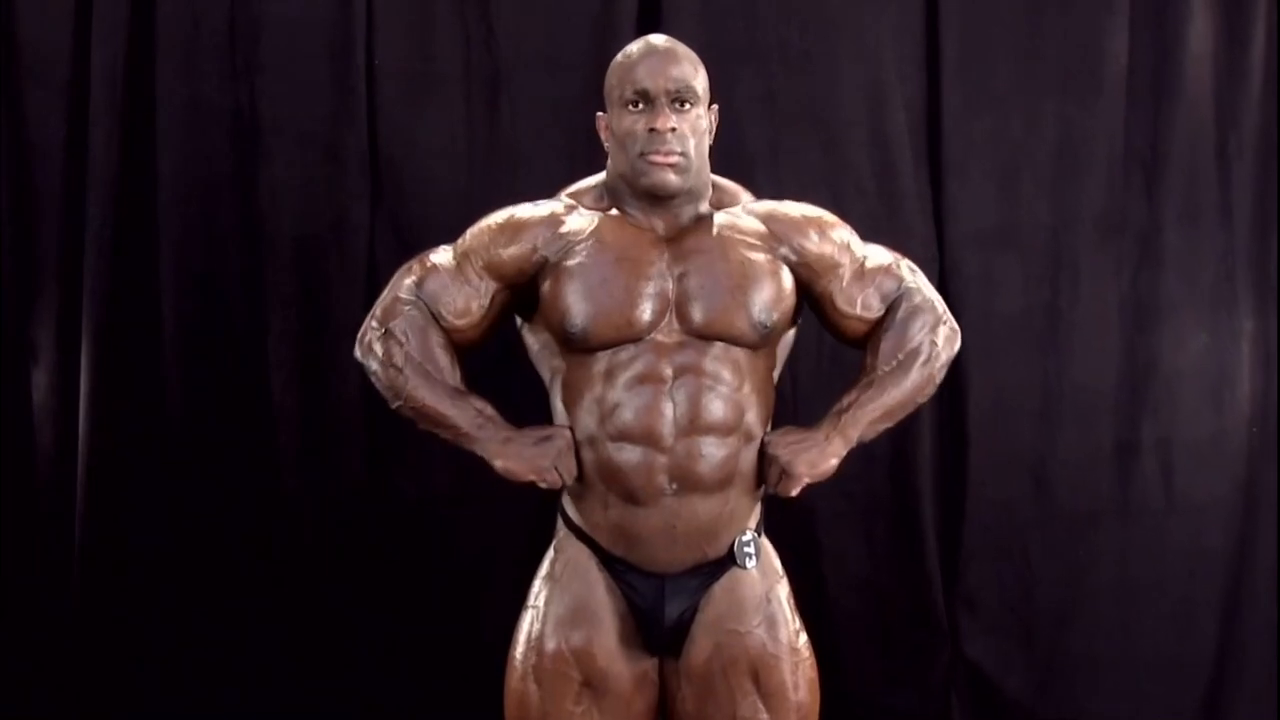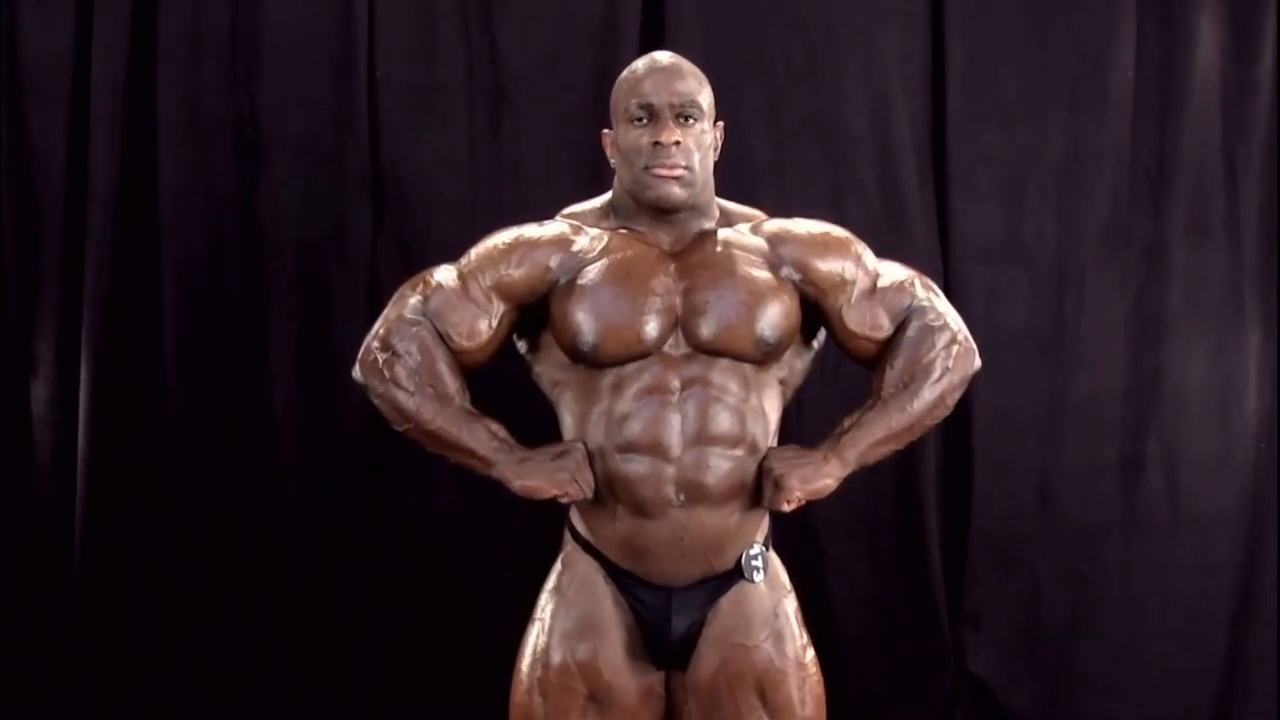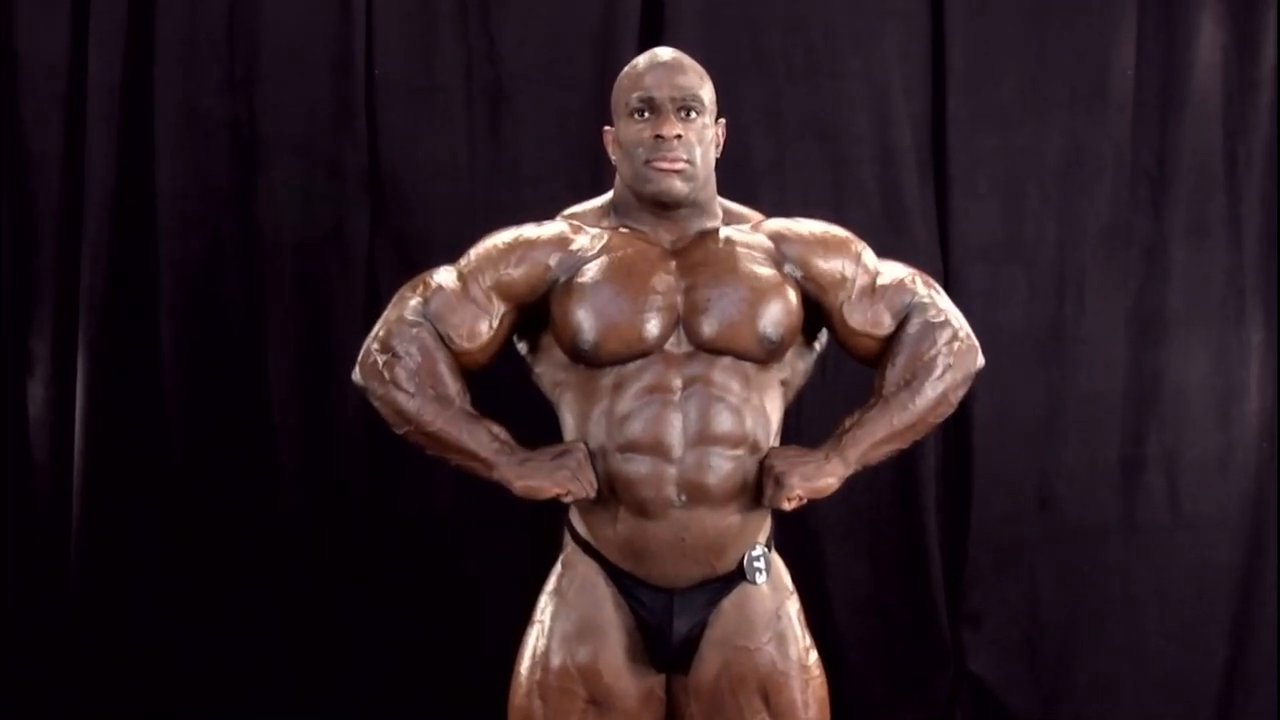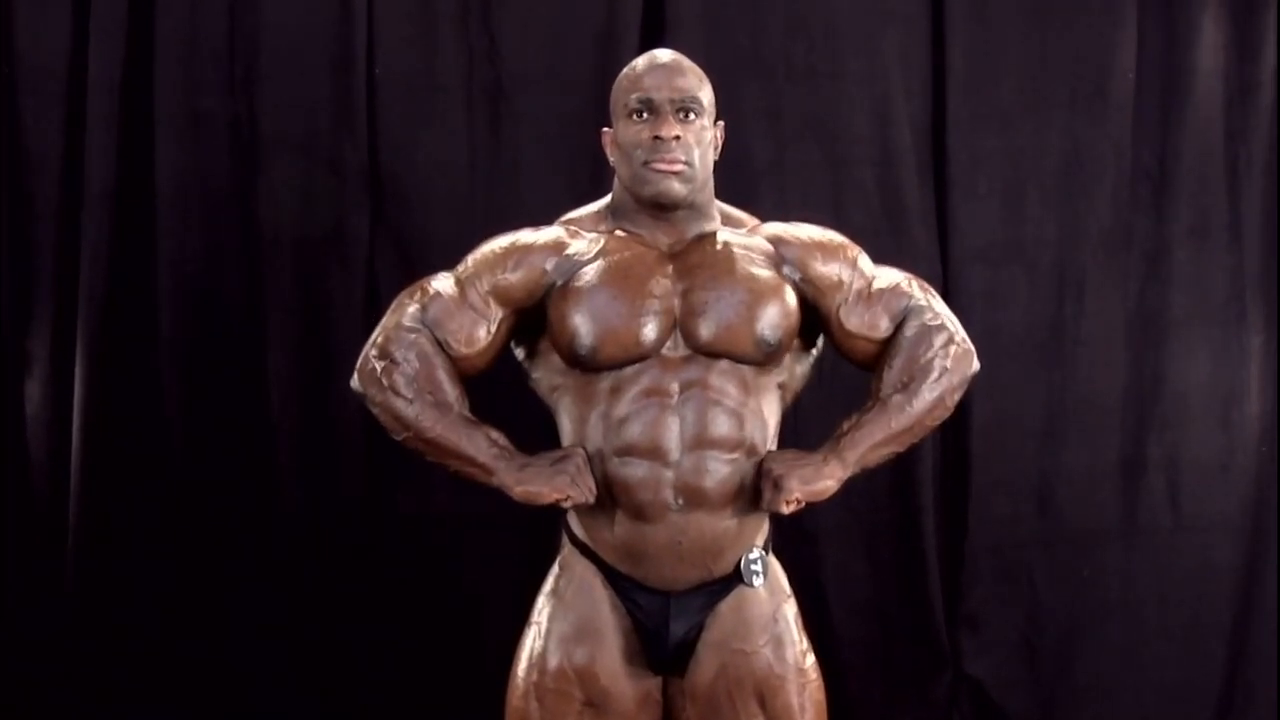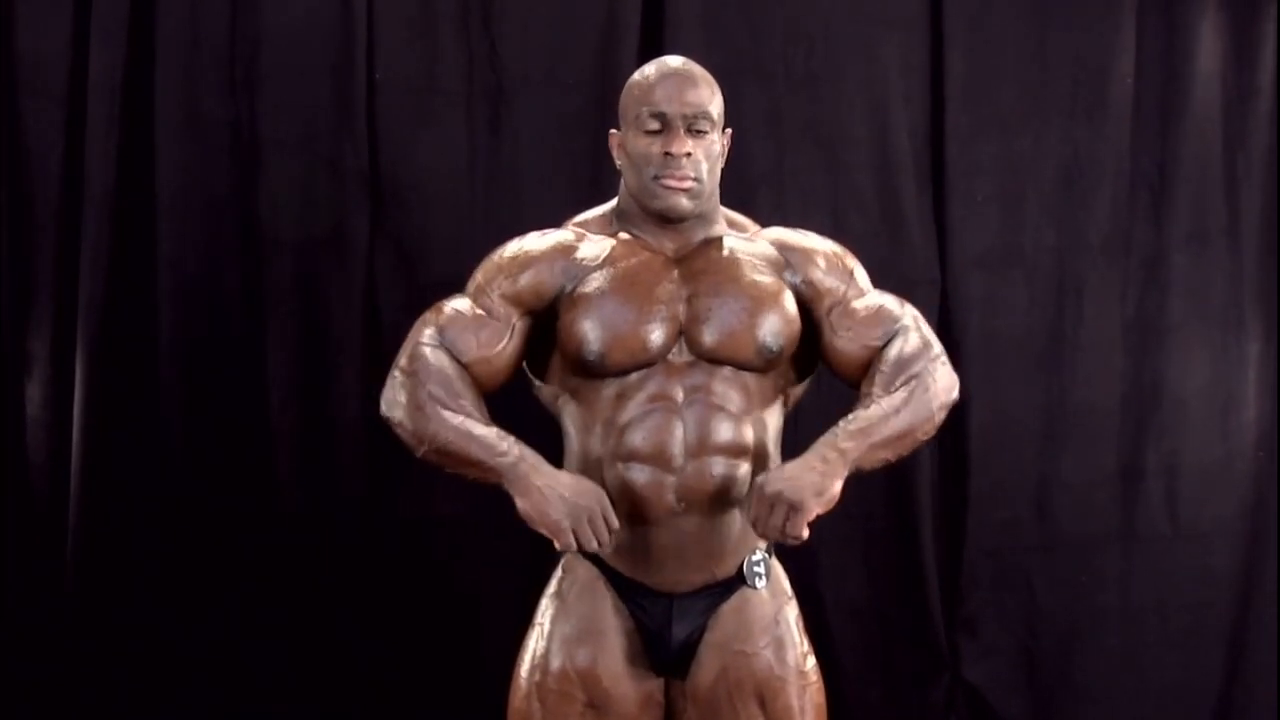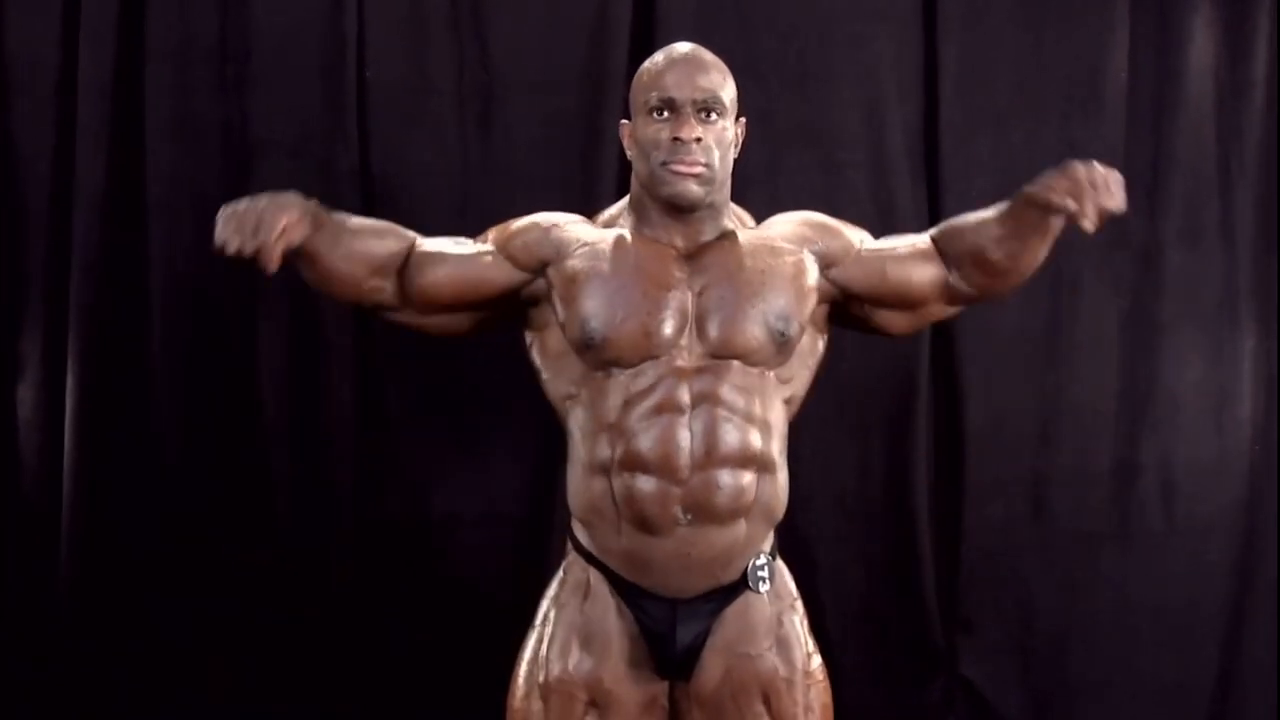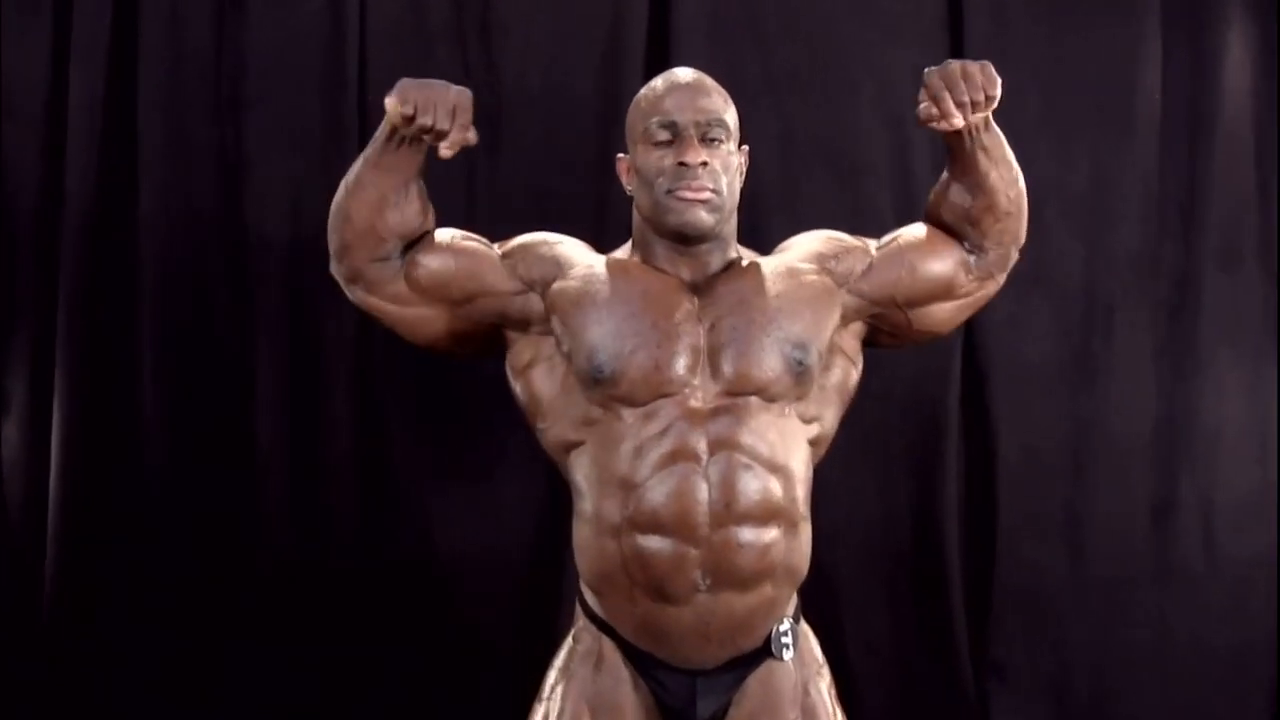
dt=0.7s
person 1, frame 1
left shoulder: (784, 236)
right shoulder: (542, 237)
left elbow: (926, 321)
right elbow: (392, 328)
left wrist: (835, 434)
right wrist: (495, 437)
left hip: (736, 580)
right hip: (591, 580)
person 1, frame 2
left shoulder: (791, 254)
right shoulder: (549, 256)
left elbow: (943, 342)
right elbow: (393, 350)
left wrist: (836, 457)
right wrist: (508, 459)
left hip: (742, 594)
right hip: (598, 592)
person 1, frame 3
left shoulder: (794, 254)
right shoulder: (548, 255)
left elbow: (946, 342)
right elbow: (393, 350)
left wrist: (838, 456)
right wrist: (508, 460)
left hip: (745, 594)
right hip: (598, 593)
person 1, frame 4
left shoulder: (794, 258)
right shoulder: (544, 261)
left elbow: (941, 346)
right elbow: (392, 359)
left wrist: (835, 460)
right wrist: (509, 467)
left hip: (743, 597)
right hip: (595, 597)
person 1, frame 5
left shoulder: (797, 264)
right shoulder: (547, 265)
left elbow: (922, 368)
right elbow: (416, 382)
left wrist: (830, 458)
right wrist: (526, 472)
left hip: (744, 600)
right hip: (596, 599)
person 1, frame 6
left shoulder: (802, 255)
right shoulder: (557, 254)
left elbow: (955, 267)
right elbow: (398, 270)
left wrist: (1040, 206)
right wrist: (307, 223)
left hip: (749, 606)
right hip: (601, 602)
person 1, frame 7
left shoulder: (822, 286)
right shoulder: (554, 288)
left elbow: (984, 250)
right elbow: (370, 264)
left wrist: (973, 127)
right wrist: (402, 135)
